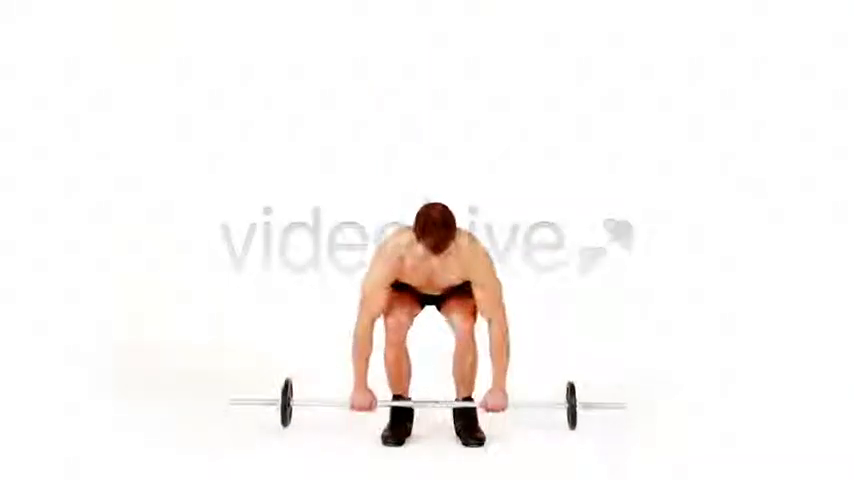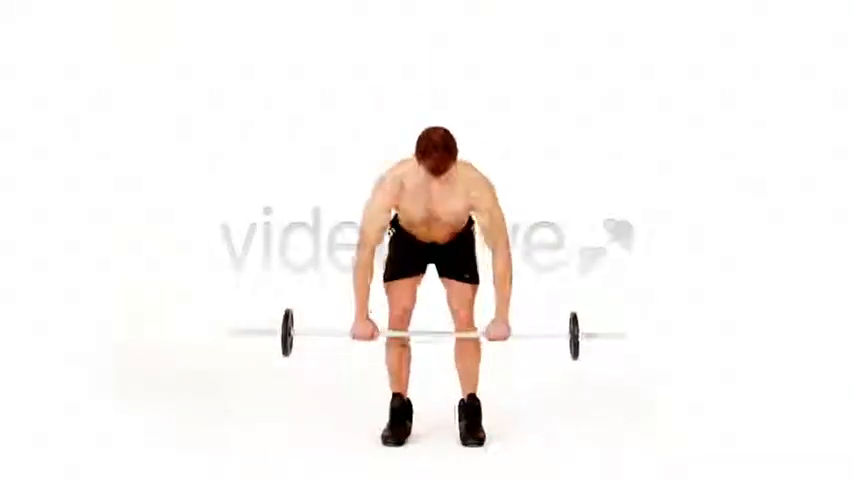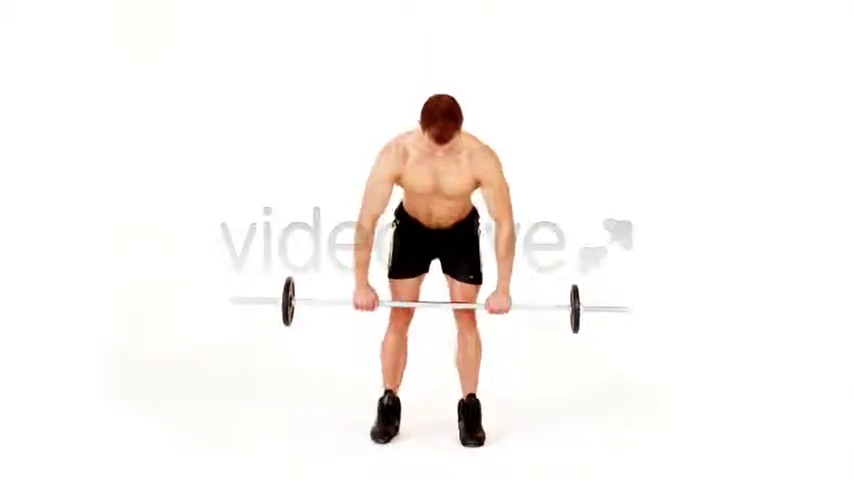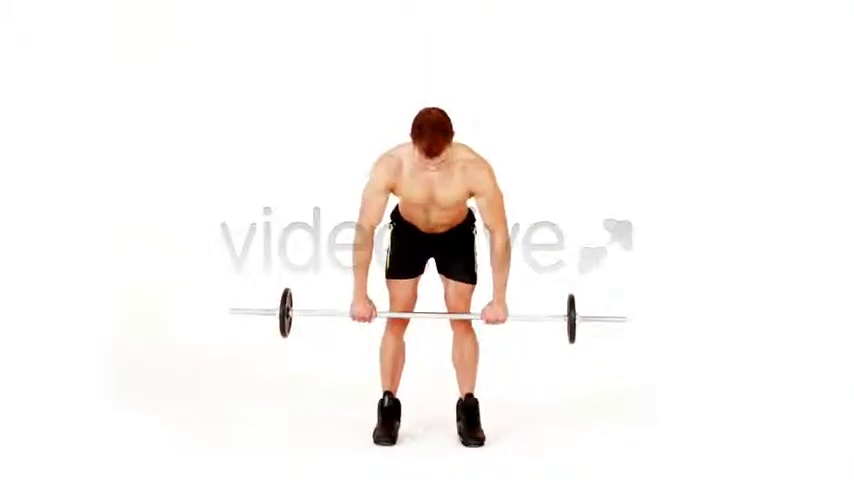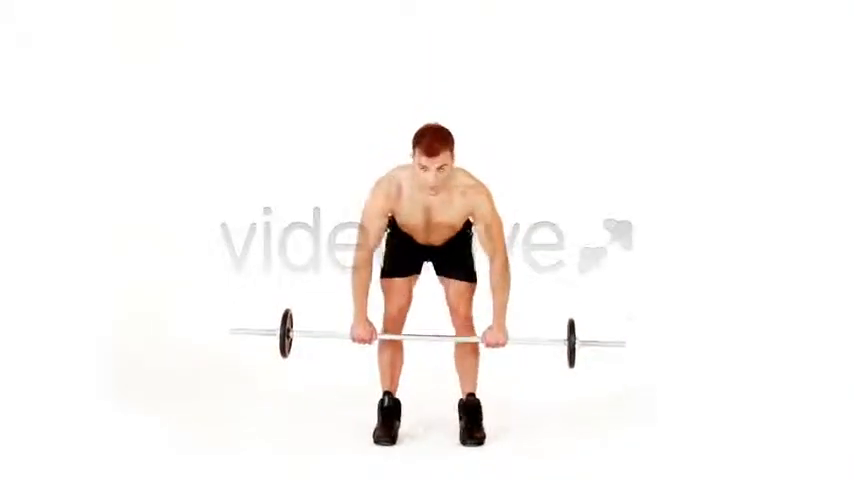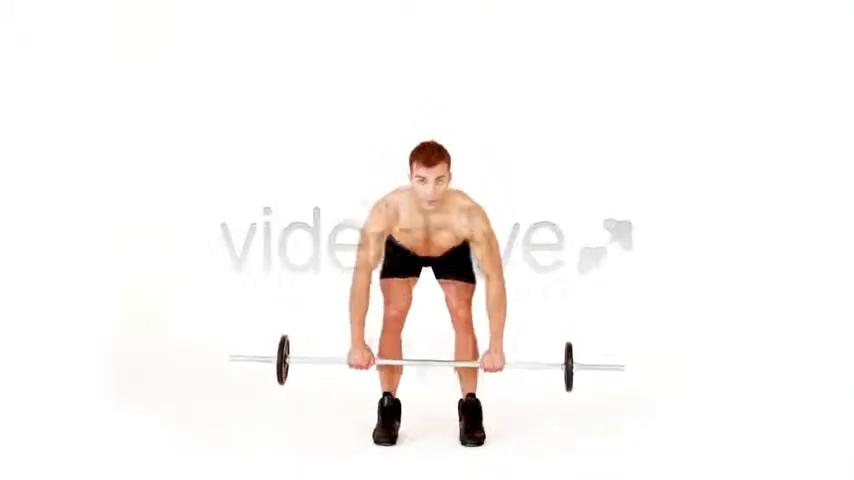
dt=0.4s
person 1, frame 1
left shoulder: (474, 255)
right shoulder: (391, 253)
left elbow: (497, 320)
right elbow: (365, 320)
left wrist: (498, 387)
right wrist: (360, 386)
left hip: (456, 288)
right hip: (406, 287)
left knee: (465, 330)
right knee: (394, 328)
left ankle: (464, 409)
right ankle: (400, 409)
person 1, frame 2
left shoulder: (476, 185)
right shoulder: (392, 183)
left elbow: (500, 249)
right elbow: (365, 248)
left wrist: (501, 317)
right wrist: (361, 315)
left hip: (457, 240)
right hip: (406, 239)
left knee: (463, 318)
right knee: (398, 317)
left ankle: (469, 408)
right ankle: (399, 407)
person 1, frame 3
left shoulder: (481, 158)
right shoulder: (395, 154)
left elbow: (505, 223)
right elbow: (367, 218)
left wrist: (503, 288)
right wrist: (361, 283)
left hip: (461, 231)
right hip: (411, 229)
left knee: (466, 317)
right knee: (400, 316)
left ankle: (469, 408)
right ankle: (389, 405)
person 1, frame 4
left shoulder: (475, 169)
right shoulder: (389, 166)
left elbow: (499, 233)
right elbow: (365, 228)
left wrist: (499, 298)
right wrist: (360, 294)
left hip: (456, 233)
right hip: (407, 231)
left knee: (460, 318)
right knee: (397, 317)
left ankle: (467, 407)
right ankle: (389, 407)
person 1, frame 5
left shoulder: (473, 193)
right shoulder: (388, 188)
left elbow: (498, 256)
right elbow: (364, 251)
left wrist: (499, 322)
right wrist: (360, 317)
left hip: (454, 241)
right hip: (403, 239)
left knee: (462, 318)
right knee: (393, 317)
left ankle: (470, 407)
right ankle: (388, 407)
person 1, frame 6
left shoulder: (470, 215)
right shoulder: (386, 211)
left elbow: (494, 279)
right elbow: (362, 275)
left wrist: (496, 347)
right wrist: (357, 343)
left hip: (452, 252)
right hip: (402, 250)
left knee: (462, 317)
right knee: (393, 316)
left ankle: (469, 407)
right ankle: (388, 407)
